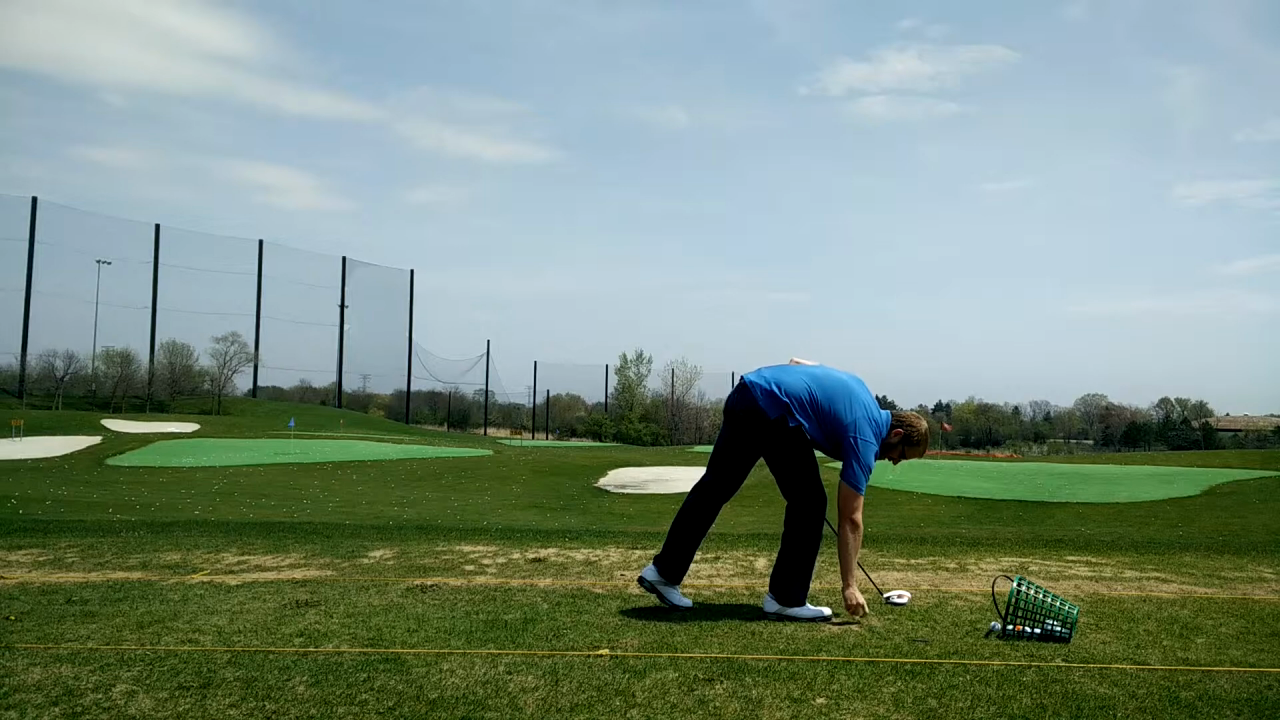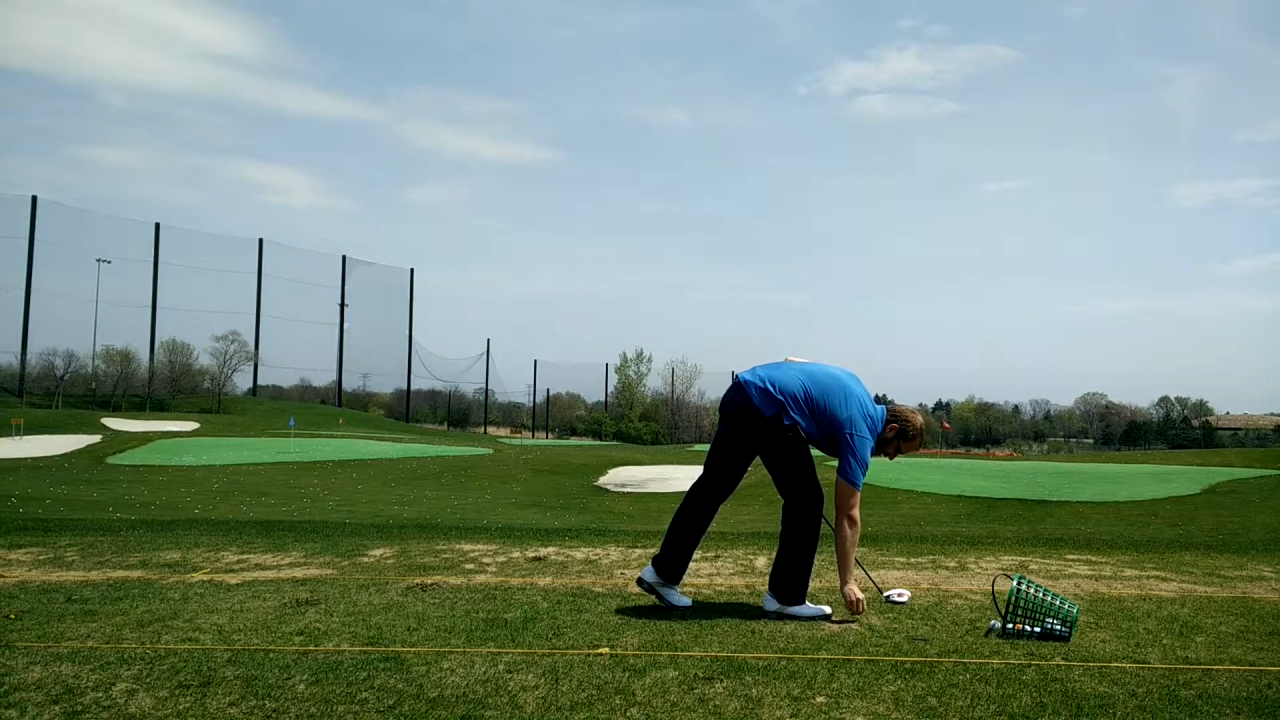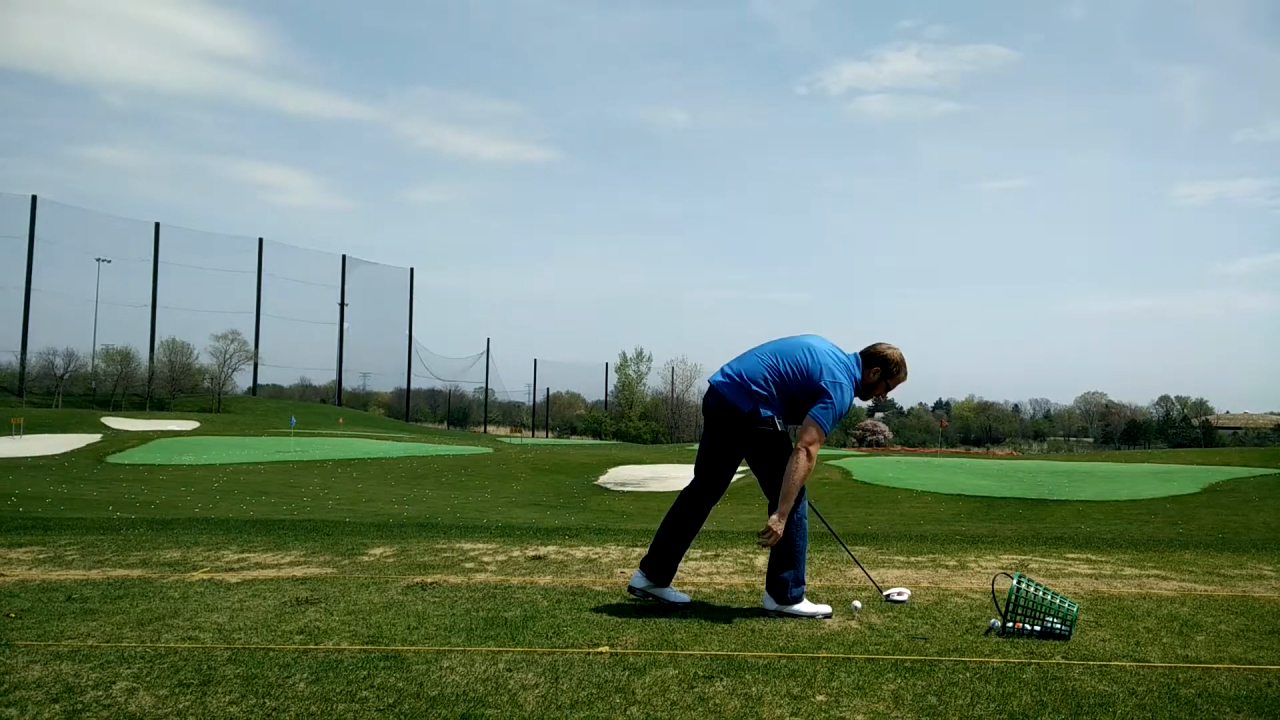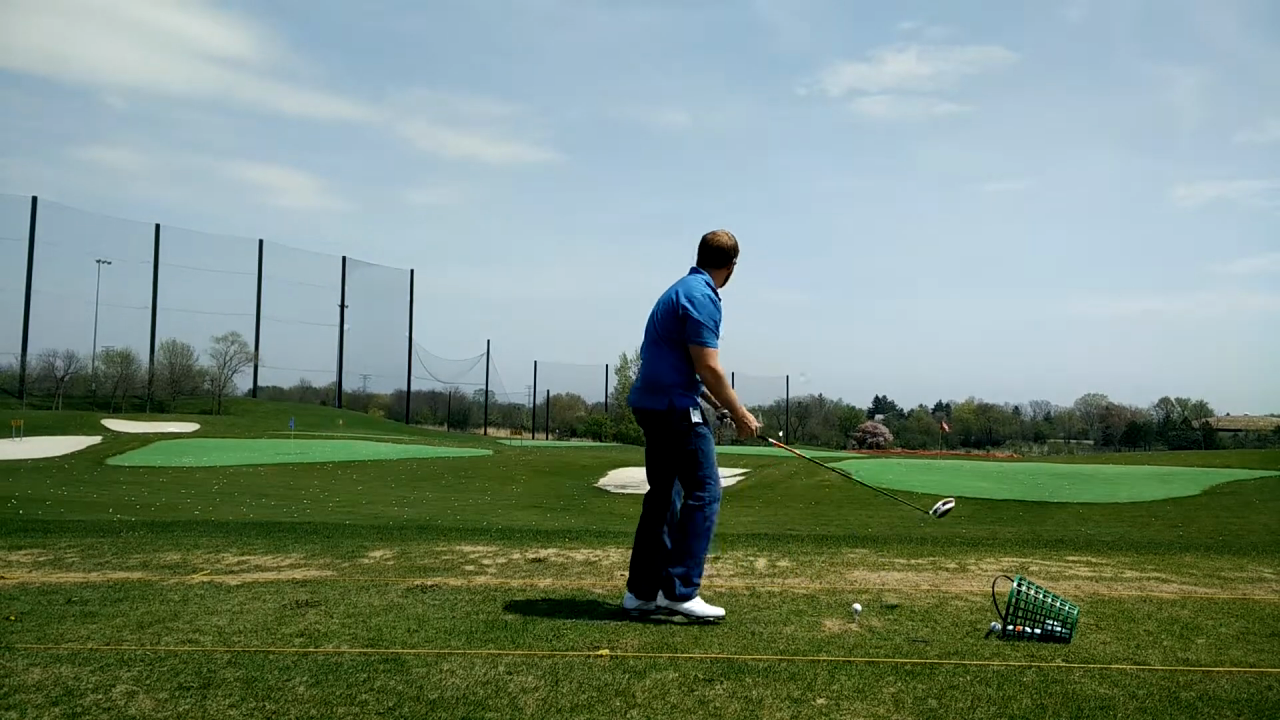
dt=0.7s
person 1, frame 1
left shoulder: (862, 397)
right shoulder: (865, 437)
left elbow: (796, 363)
right elbow: (850, 520)
right wrist: (849, 586)
left hip: (745, 396)
right hip: (773, 414)
left knee: (713, 488)
right knee: (809, 504)
left ankle: (663, 571)
right ankle: (786, 599)
person 1, frame 2
left shoulder: (856, 390)
right shoulder: (860, 432)
left elbow: (792, 361)
right elbow: (848, 515)
right wrist: (848, 582)
left hip: (741, 395)
right hip: (770, 413)
left knee: (710, 488)
right knee: (806, 501)
left ankle: (662, 572)
right ankle: (786, 597)
person 1, frame 3
left shoulder: (827, 349)
right shoulder: (840, 385)
left elbow: (774, 369)
right elbow: (806, 452)
right wrist: (781, 514)
left hip: (720, 393)
right hip: (749, 408)
left knee: (704, 489)
right knee: (792, 499)
left ankle: (651, 575)
right ankle: (786, 596)
person 1, frame 4
left shoulder: (684, 289)
right shoulder: (702, 297)
right elbow: (708, 368)
left wrist: (720, 406)
right wrist: (740, 414)
left hip: (651, 404)
right hip: (674, 407)
left knee: (663, 497)
right knee: (703, 493)
left ankle: (643, 590)
right ankle: (680, 591)
